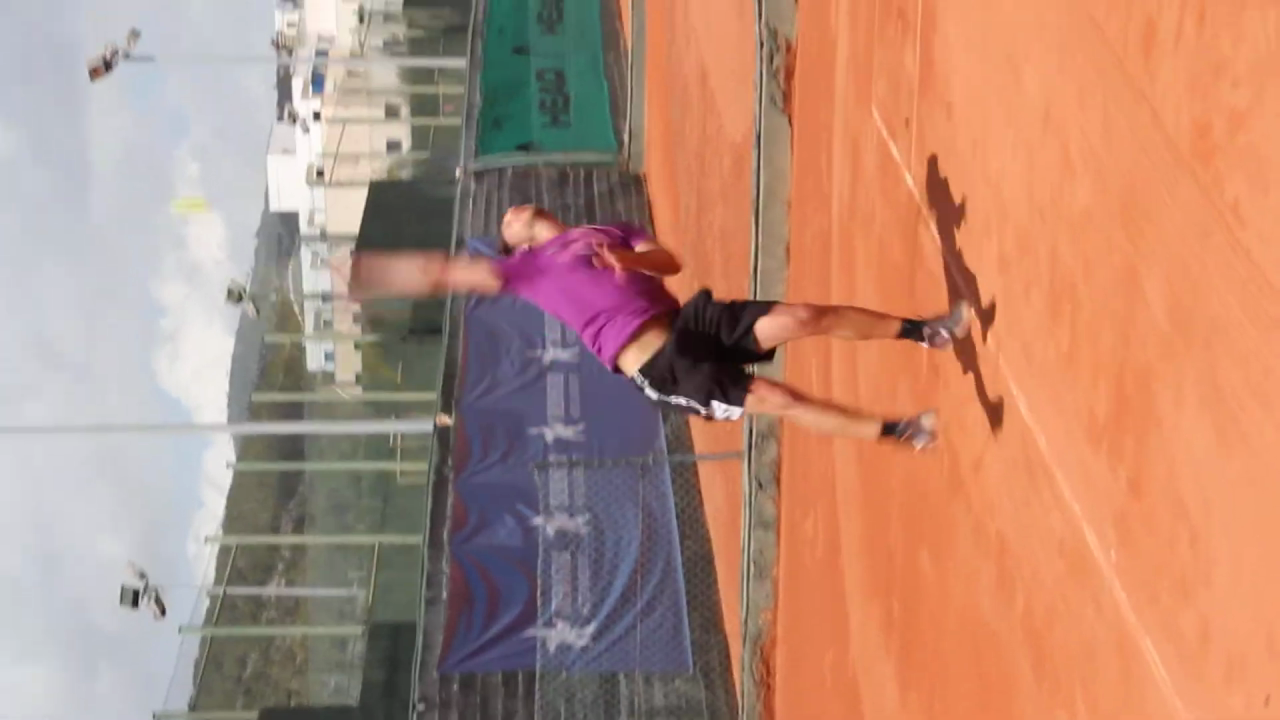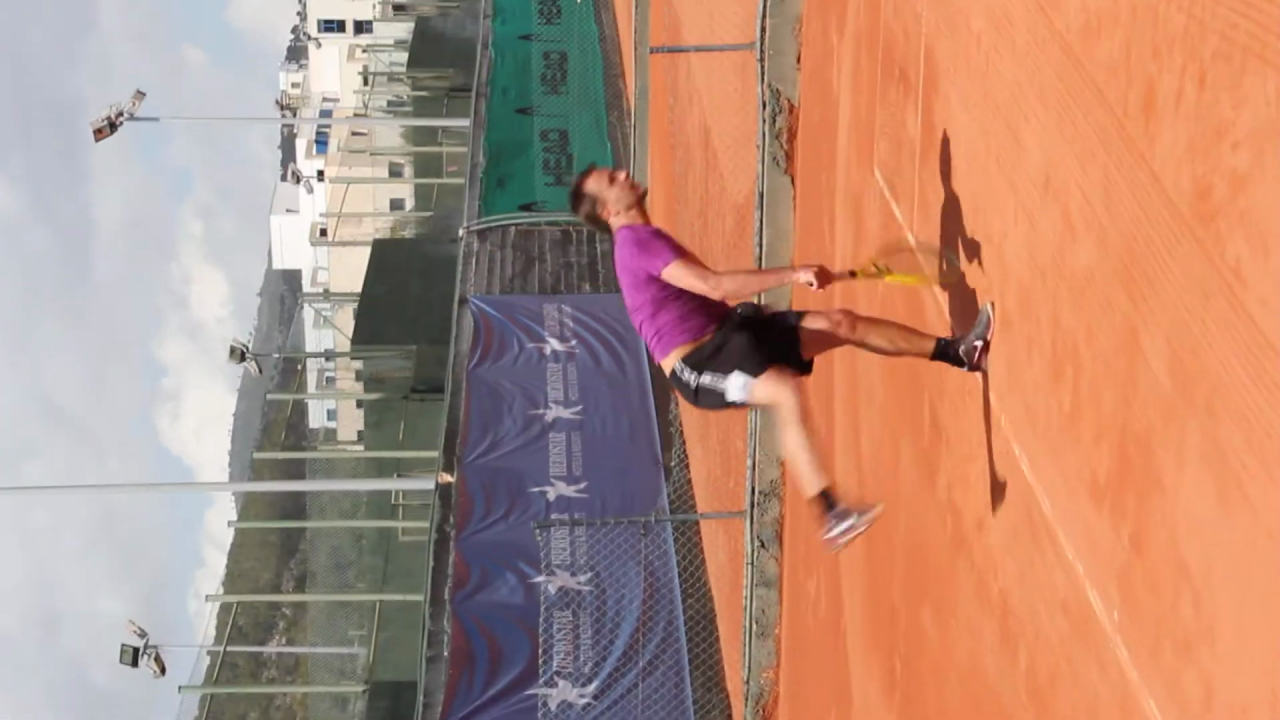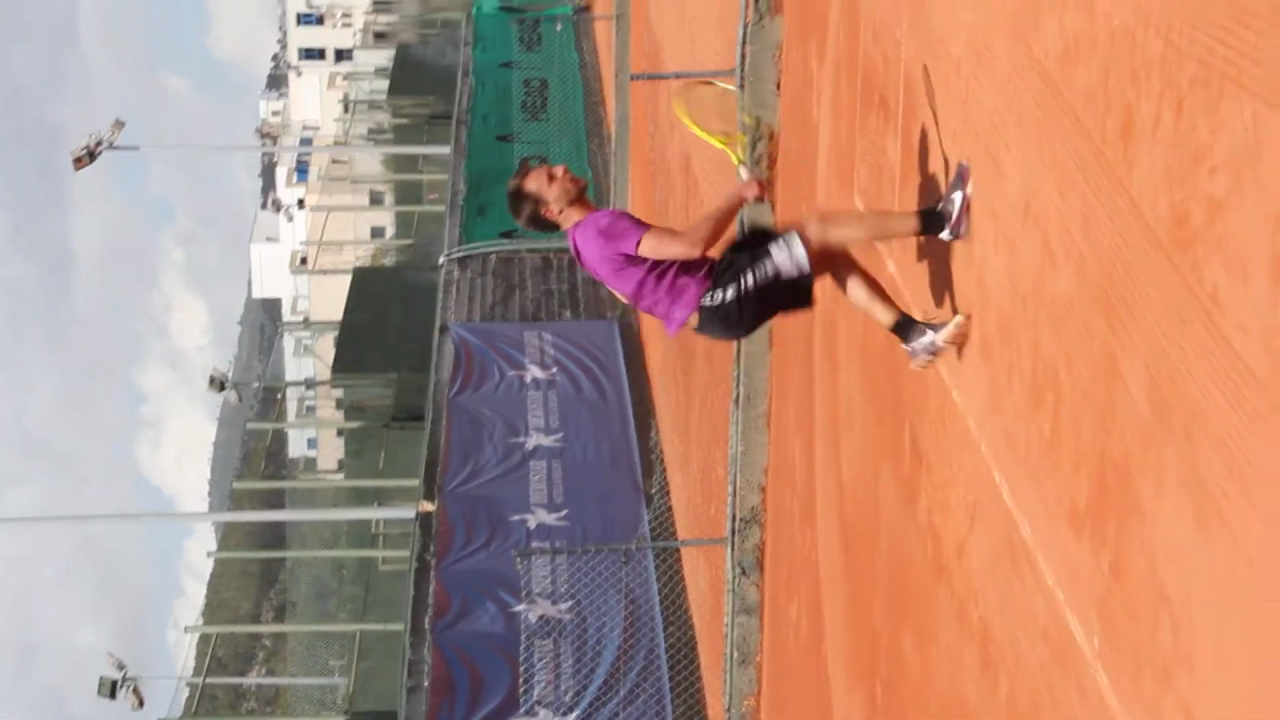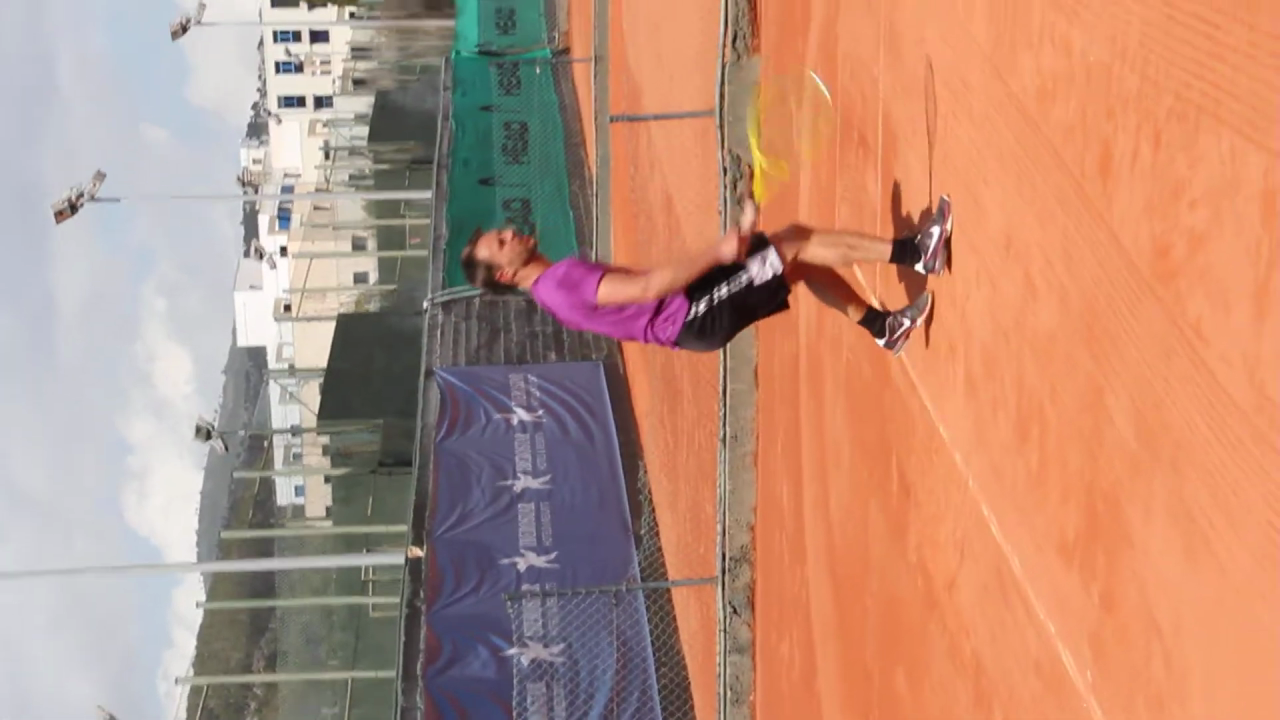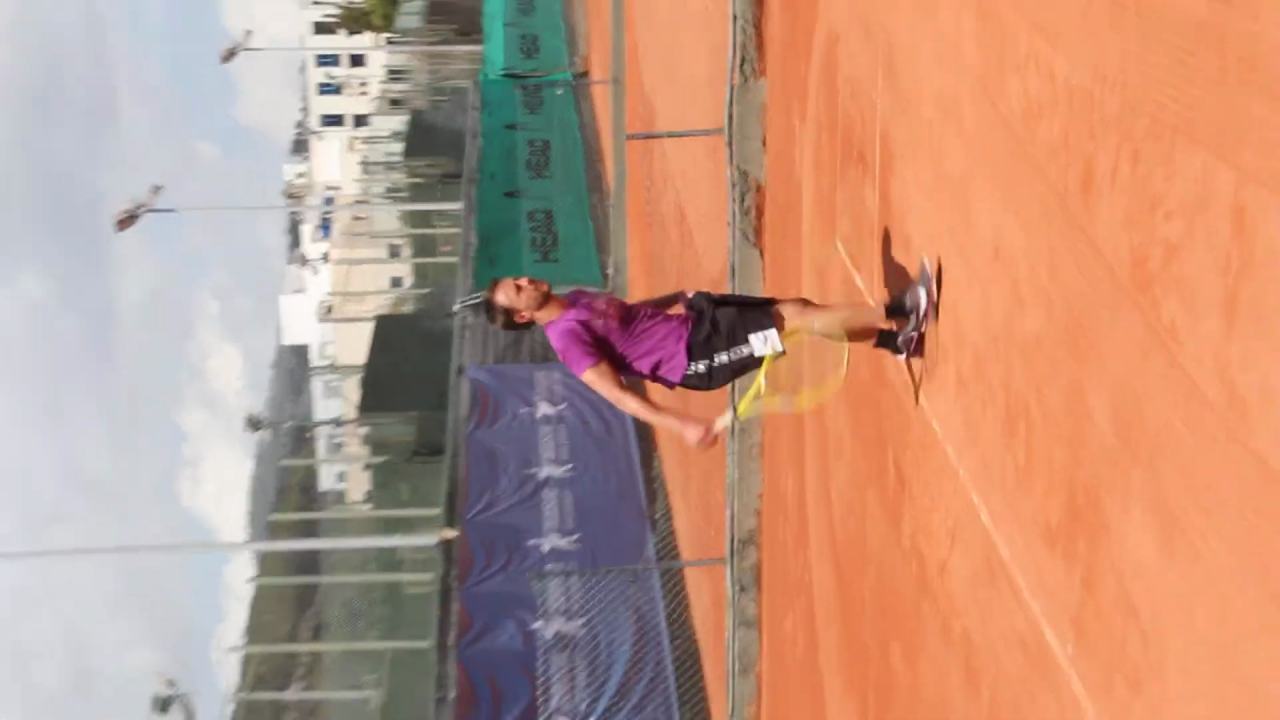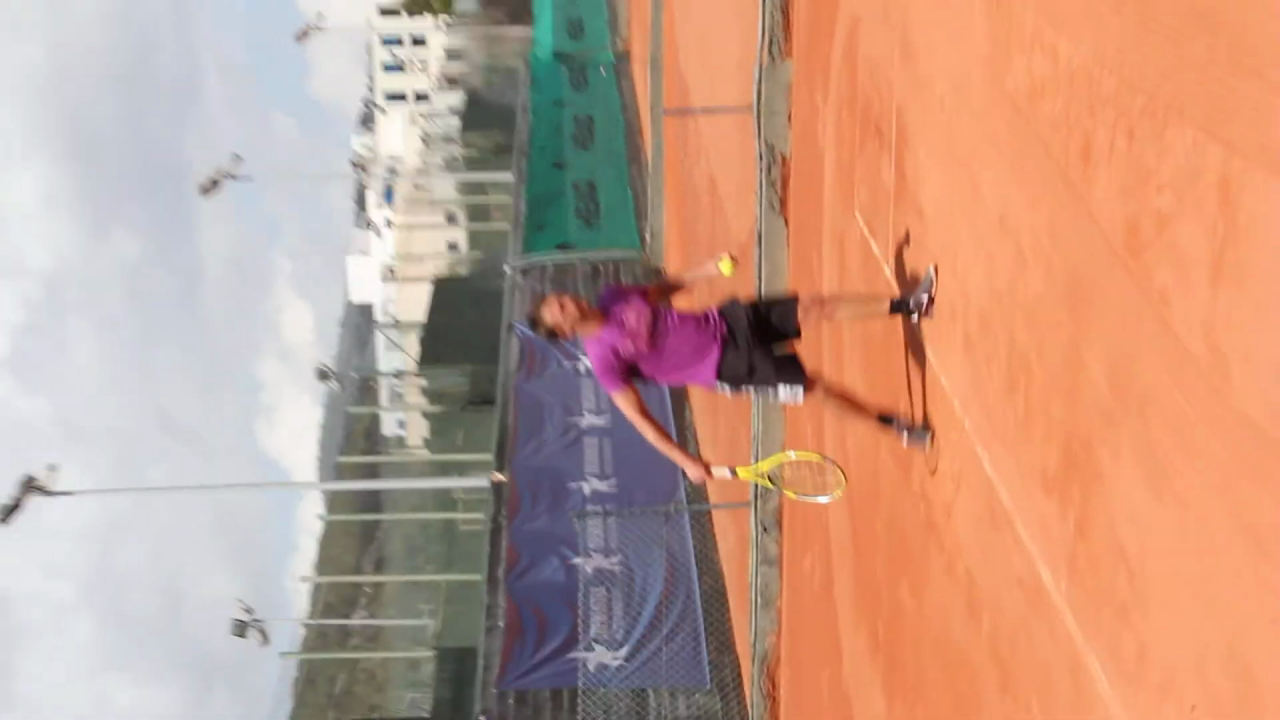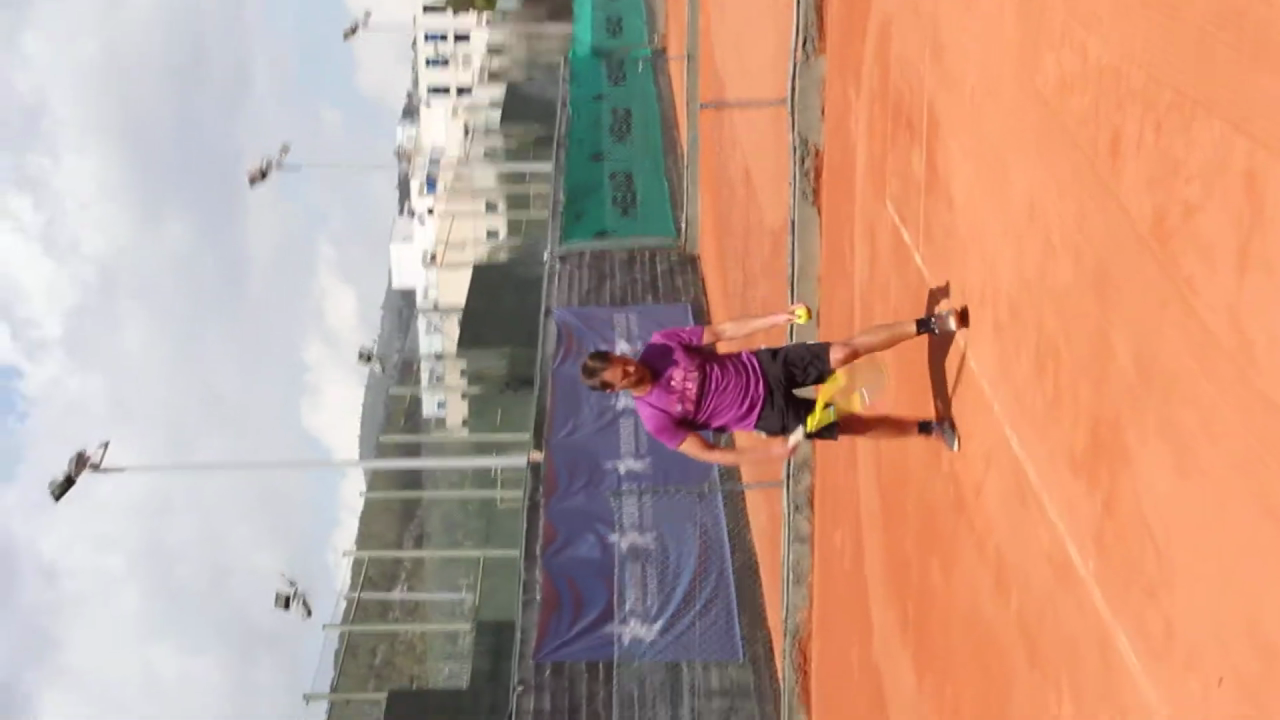
dt=0.3s
person 1, frame 1
left shoulder: (609, 235)
right shoulder: (527, 265)
left elbow: (670, 264)
right elbow: (447, 273)
left wrist: (630, 259)
right wrist: (379, 270)
left hip: (689, 323)
right hip: (663, 371)
left knee: (797, 320)
right knee: (777, 400)
left ankle: (922, 330)
right ankle: (894, 428)
person 1, frame 2
left shoulder: (649, 242)
right shoulder: (638, 238)
right elbow: (717, 287)
right wrist: (792, 275)
left hip: (724, 330)
right hip: (696, 369)
left knee: (840, 323)
right knee: (785, 390)
left ankle: (956, 350)
right ankle: (829, 510)
person 1, frame 3
left shoulder: (590, 237)
right shoulder: (601, 227)
right elbow: (690, 245)
right wrist: (737, 195)
left hip: (712, 299)
right hip: (715, 304)
left knee: (833, 255)
right knee: (820, 227)
left ankle: (914, 334)
right ankle: (938, 220)
person 1, frame 4
left shoulder: (562, 279)
right shoulder: (561, 283)
right elbow: (648, 285)
right wrist: (717, 252)
left hip: (691, 308)
right hip: (696, 321)
left knee: (807, 267)
right knee: (797, 242)
left ankle: (884, 325)
right ankle: (915, 251)
person 1, frame 5
left shoulder: (575, 301)
right shoulder: (566, 334)
right elbow: (617, 393)
left wrist: (678, 296)
right wrist: (682, 424)
left hip: (694, 321)
right hip: (696, 359)
left knee: (797, 309)
right knee: (797, 320)
left ankle: (895, 338)
right ankle: (899, 315)
person 1, frame 6
left shoulder: (611, 298)
right shoulder: (603, 360)
left elbow: (659, 291)
right elbow: (638, 417)
right wrist: (687, 462)
left hip: (724, 325)
right hip: (726, 367)
left knee: (815, 306)
right knee: (815, 387)
left ankle: (907, 306)
right ankle: (893, 424)
person 1, frame 7
left shoulder: (661, 344)
right shoulder: (654, 416)
left elbow: (721, 332)
right elbow: (703, 452)
left wrist: (774, 319)
right wrist: (765, 452)
left hip: (762, 369)
right hip: (766, 413)
left knee: (844, 352)
right knee: (851, 424)
left ankle: (931, 325)
right ankle: (929, 427)
